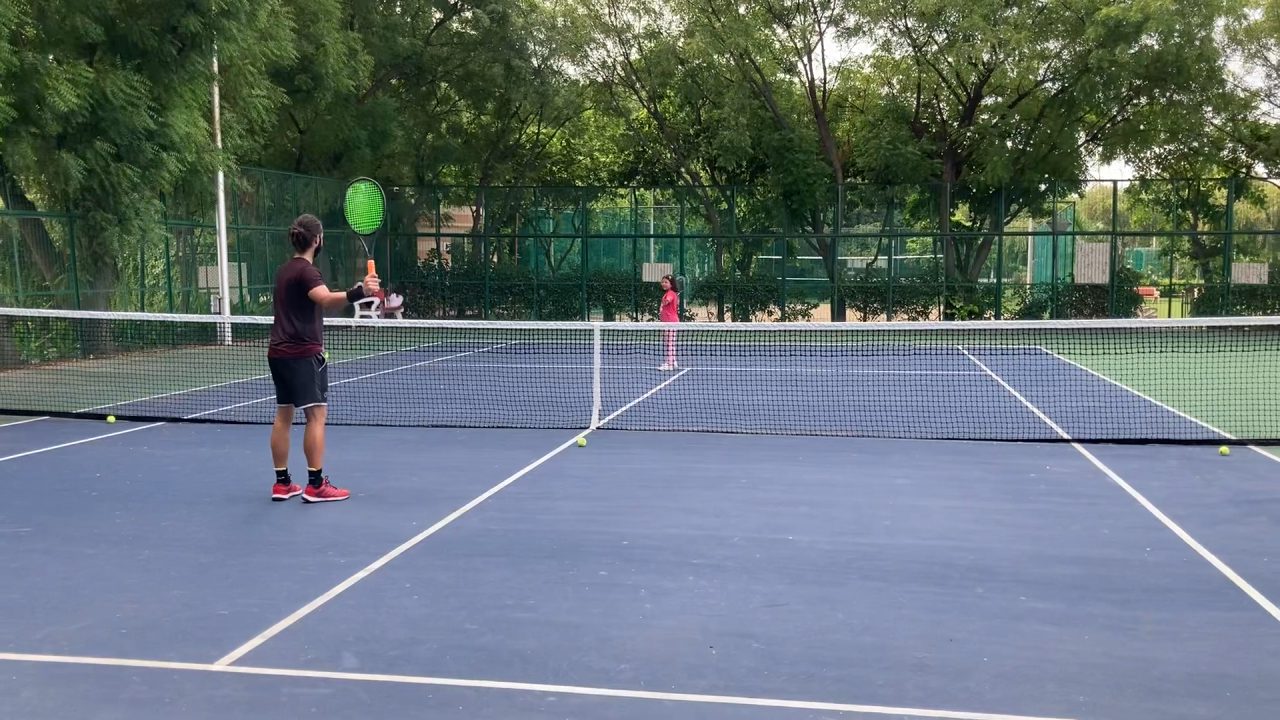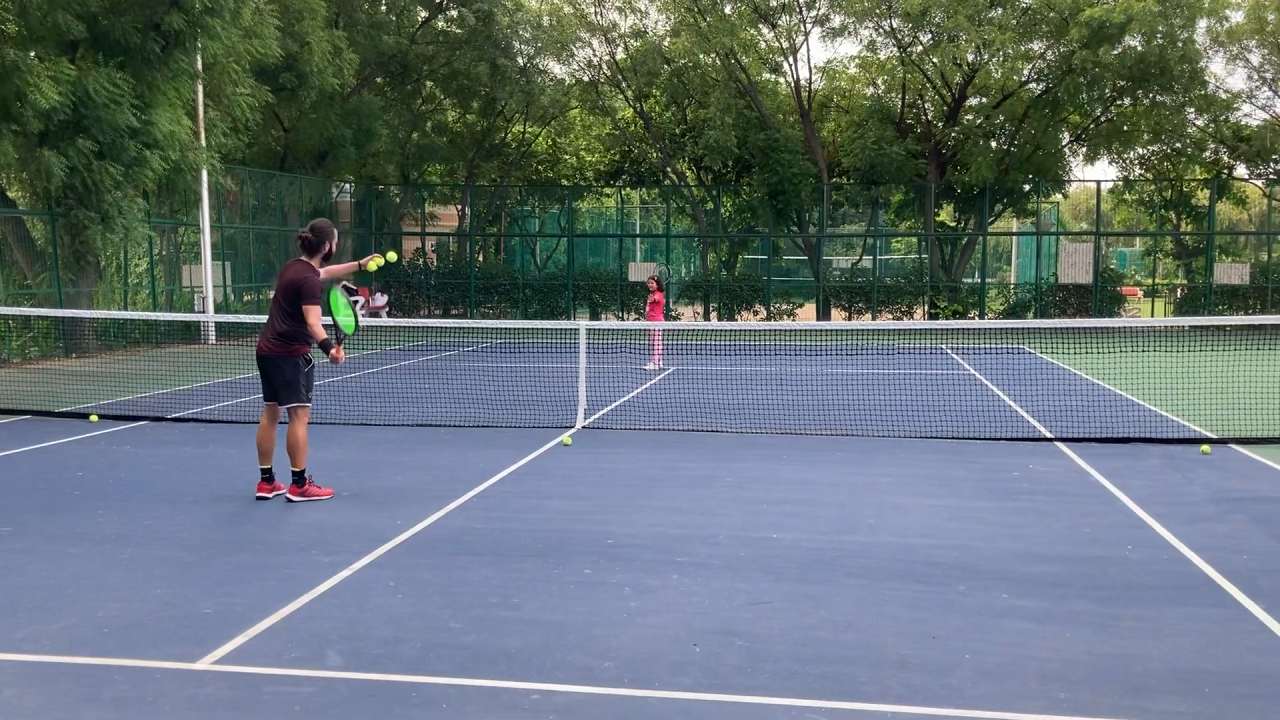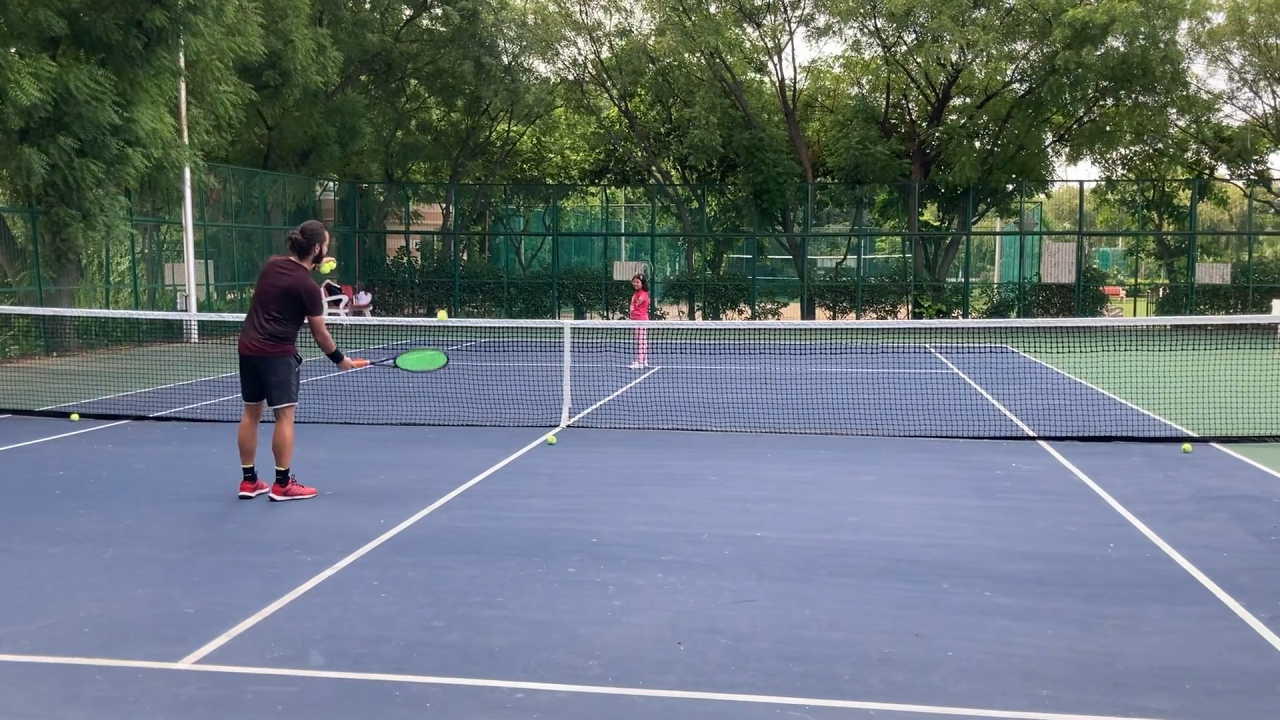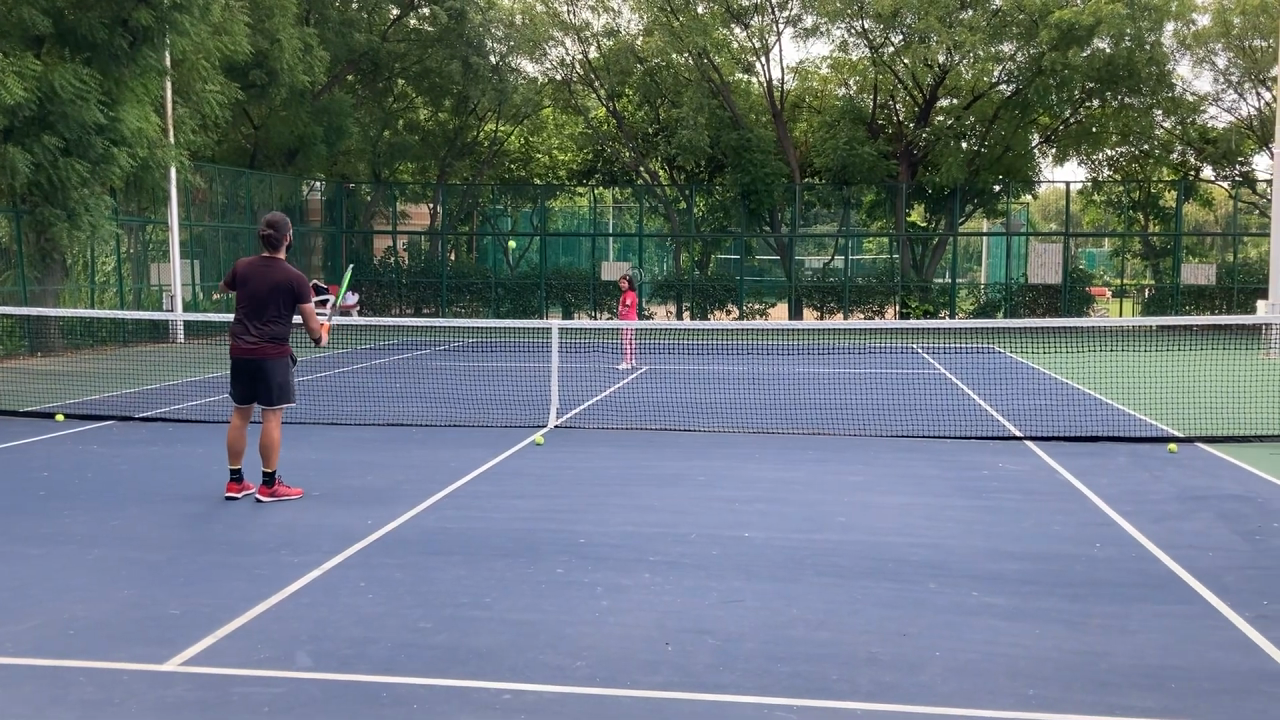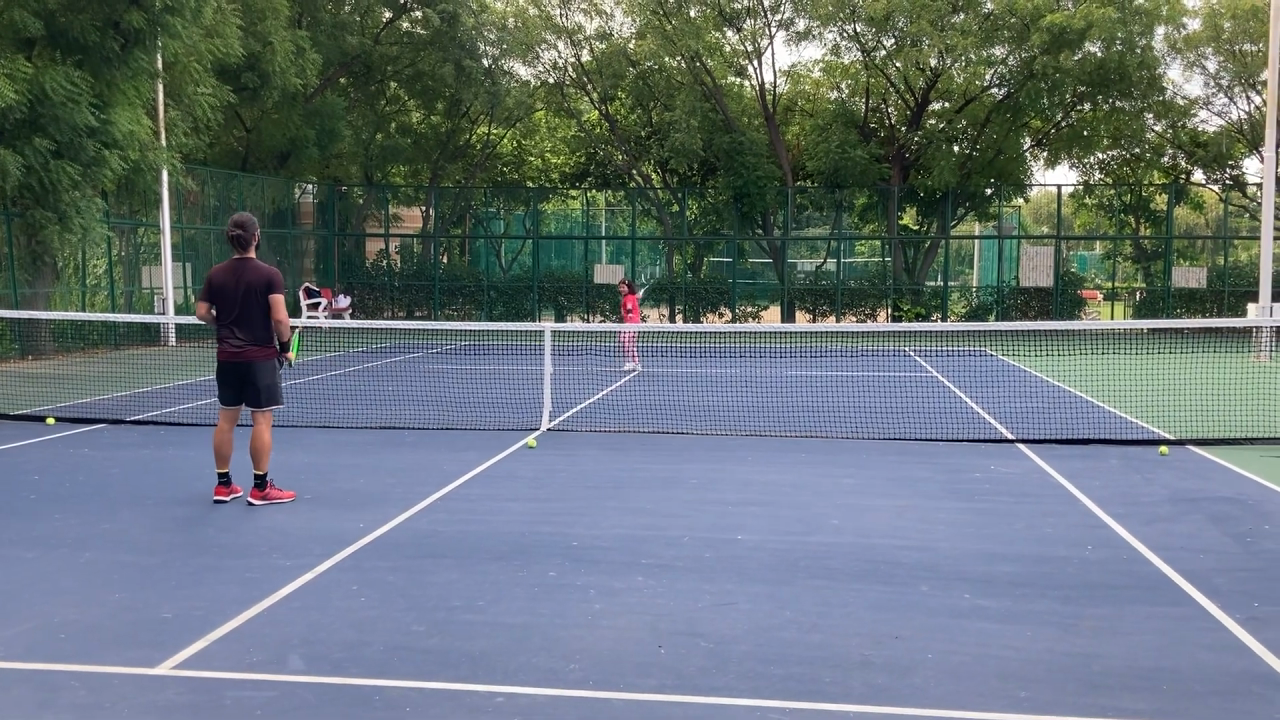
dt=0.5s
person 1, frame 1
left shoulder: (285, 269)
right shoulder: (306, 271)
right elbow: (326, 299)
right wrist: (360, 292)
left hip: (279, 351)
right hip: (303, 353)
left knee: (283, 415)
right knee: (316, 416)
left ankle: (282, 483)
right ankle: (316, 485)
person 1, frame 2
left shoulder: (294, 266)
right shoulder: (309, 281)
left elbow: (324, 272)
right elbow: (312, 323)
left wrist: (360, 264)
right wrist: (331, 348)
left hip: (267, 349)
right hip: (290, 353)
left knee: (269, 414)
right knee: (299, 416)
left ankle: (266, 481)
right ankle: (299, 484)
person 1, frame 3
left shoulder: (273, 264)
right shoulder: (308, 286)
right elbow: (320, 333)
left wrist: (315, 265)
right wrist: (339, 359)
left hip: (248, 349)
right hip: (277, 354)
left knee: (250, 414)
right knee: (284, 416)
left ankle: (248, 481)
right ankle: (282, 484)
person 1, frame 4
left shoulder: (242, 266)
right shoulder: (295, 278)
left elbow: (224, 288)
right elbow: (312, 323)
right wrist: (320, 338)
left hip: (240, 351)
right hip: (273, 355)
left knee: (240, 416)
right knee: (272, 418)
left ankle: (235, 481)
right ankle: (269, 485)
person 1, frame 5
left shoulder: (215, 274)
right shoulder: (269, 274)
left elbow: (202, 313)
right elbow: (280, 318)
right wrist: (285, 348)
left hip: (227, 357)
right hip: (260, 357)
left knee: (226, 419)
right knee: (262, 420)
left ankle: (223, 484)
right ankle: (261, 488)
